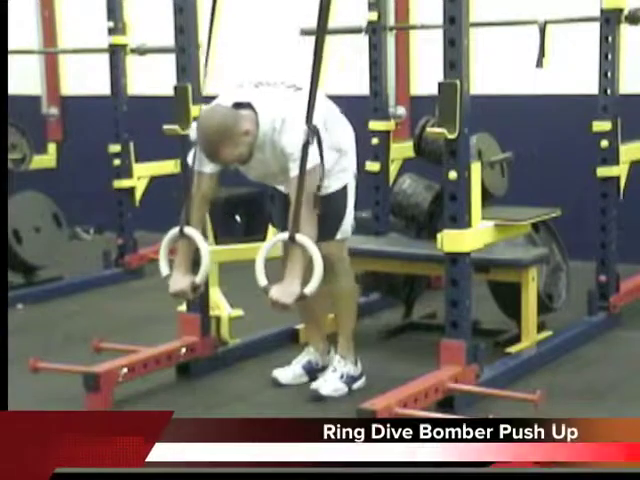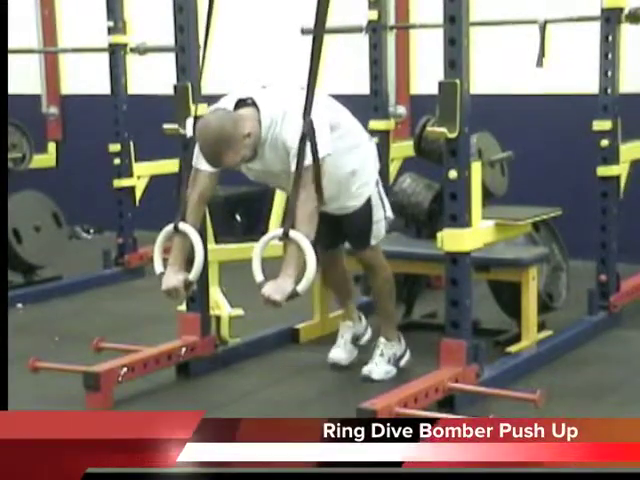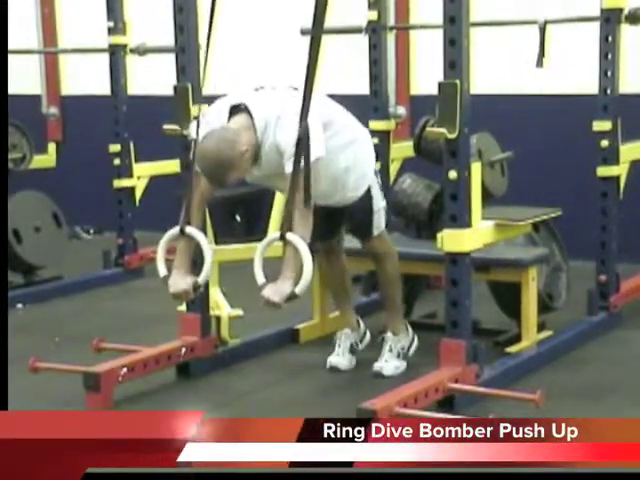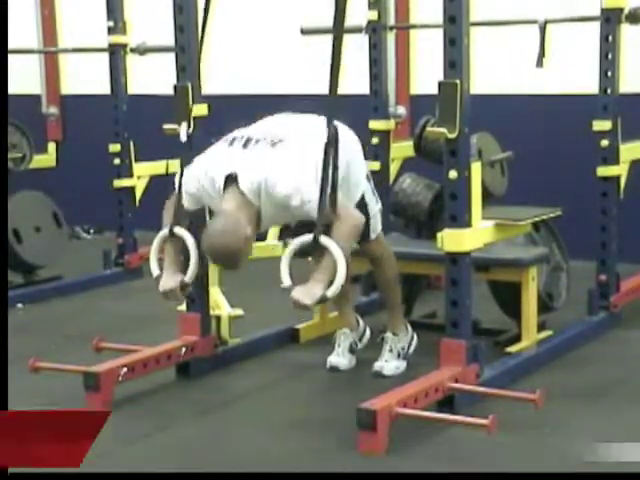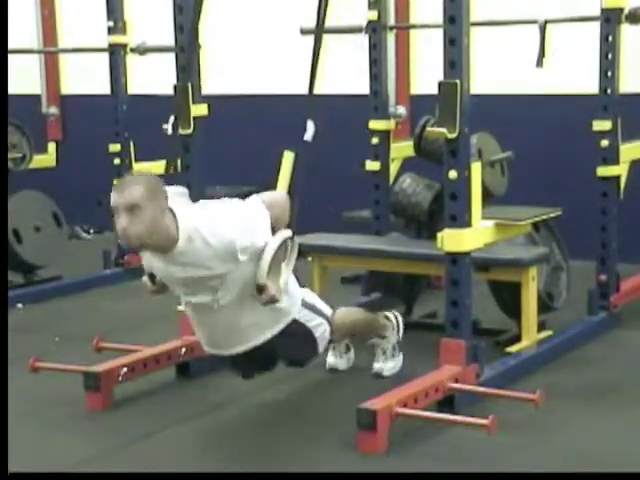
dt=1s
person 1, frame 1
left shoulder: (291, 124)
right shoulder: (213, 129)
left elbow: (305, 206)
right elbow: (200, 199)
left wrist: (291, 281)
right wrist: (182, 269)
left hip: (331, 165)
right hip: (285, 176)
left knee: (331, 254)
right knee: (299, 257)
left ankle: (346, 361)
right ankle: (320, 352)
person 1, frame 2
left shoulder: (296, 122)
right shoulder: (217, 127)
left elbow: (307, 200)
right elbow: (196, 196)
left wrist: (287, 277)
right wrist: (175, 266)
left hip: (351, 174)
right hip: (311, 185)
left knee: (368, 256)
right knee: (326, 256)
left ankle: (392, 342)
right ankle: (353, 322)
person 1, frame 3
left shoulder: (290, 126)
right shoulder: (210, 129)
left elbow: (301, 204)
right elbow: (196, 199)
left wrist: (286, 279)
right wrist: (181, 269)
left hip: (349, 163)
right hip: (310, 178)
left knee: (375, 246)
right knee: (326, 248)
left ankle: (399, 334)
right ankle: (352, 329)
person 1, frame 4
left shoulder: (285, 184)
right shoulder: (202, 177)
left elbow: (352, 221)
right elbow: (172, 205)
left wrist: (317, 284)
right wrist: (171, 269)
left hip: (339, 152)
left knee: (372, 246)
right knee: (321, 251)
left ankle: (399, 332)
right ankle: (351, 328)
person 1, frame 5
left shoulder: (217, 229)
right shoulder: (139, 221)
left elbow: (279, 201)
right elbow: (180, 193)
left hip: (263, 308)
left knee: (324, 330)
left ankle: (385, 327)
right ankle: (339, 330)
